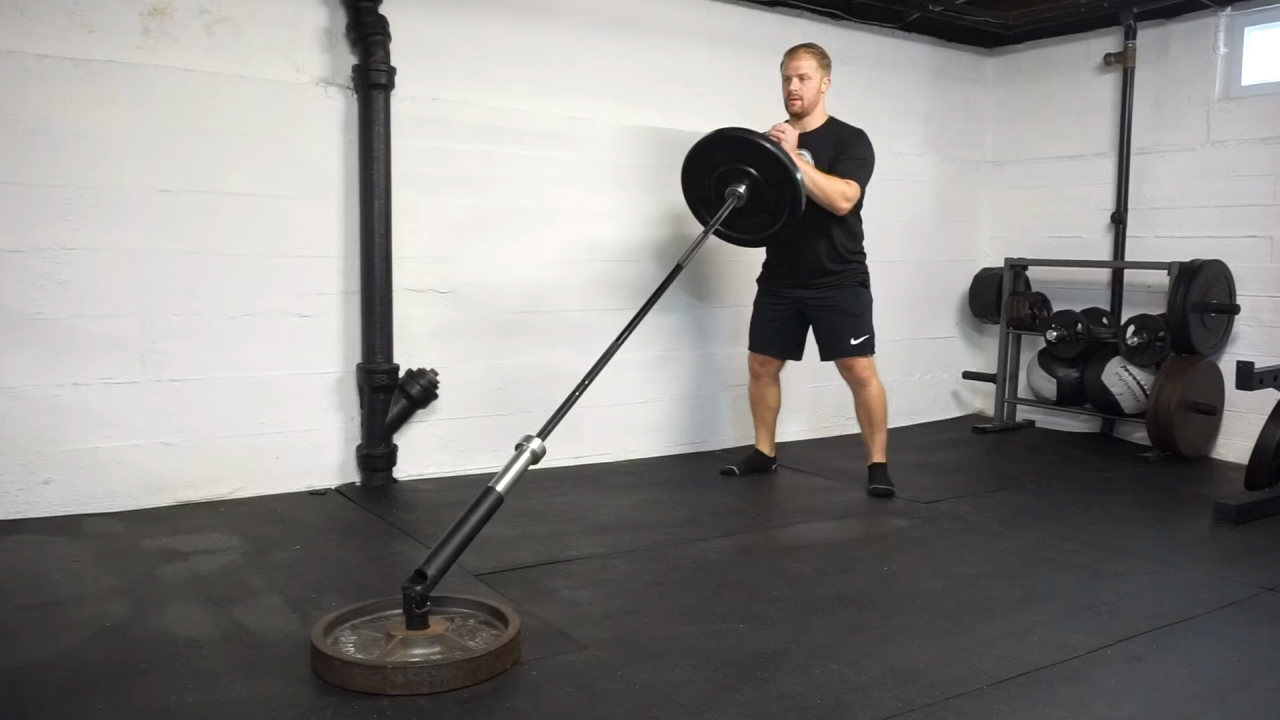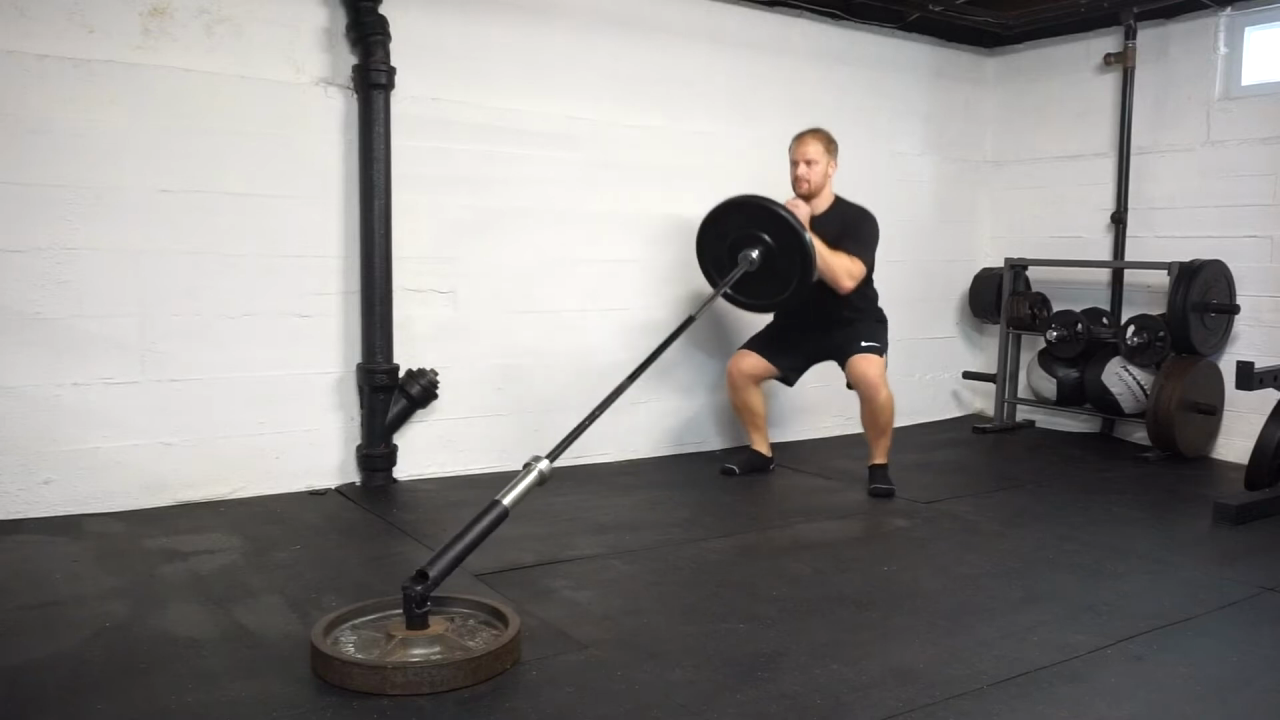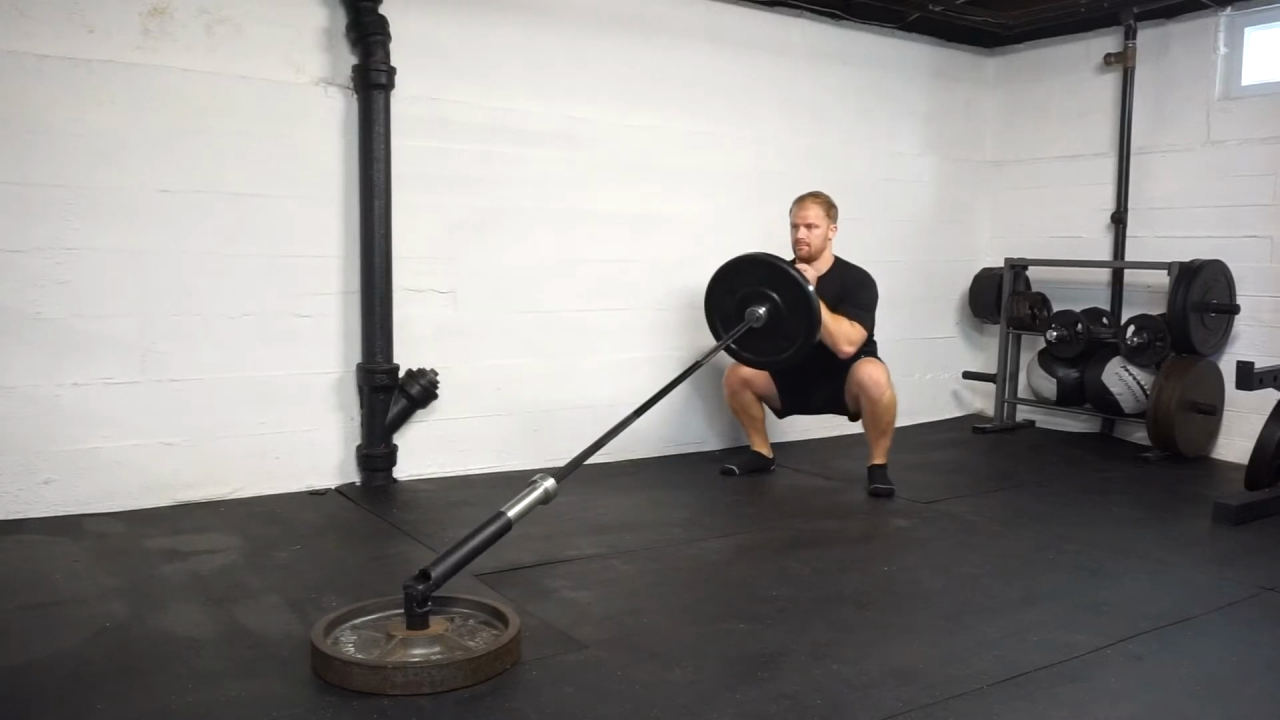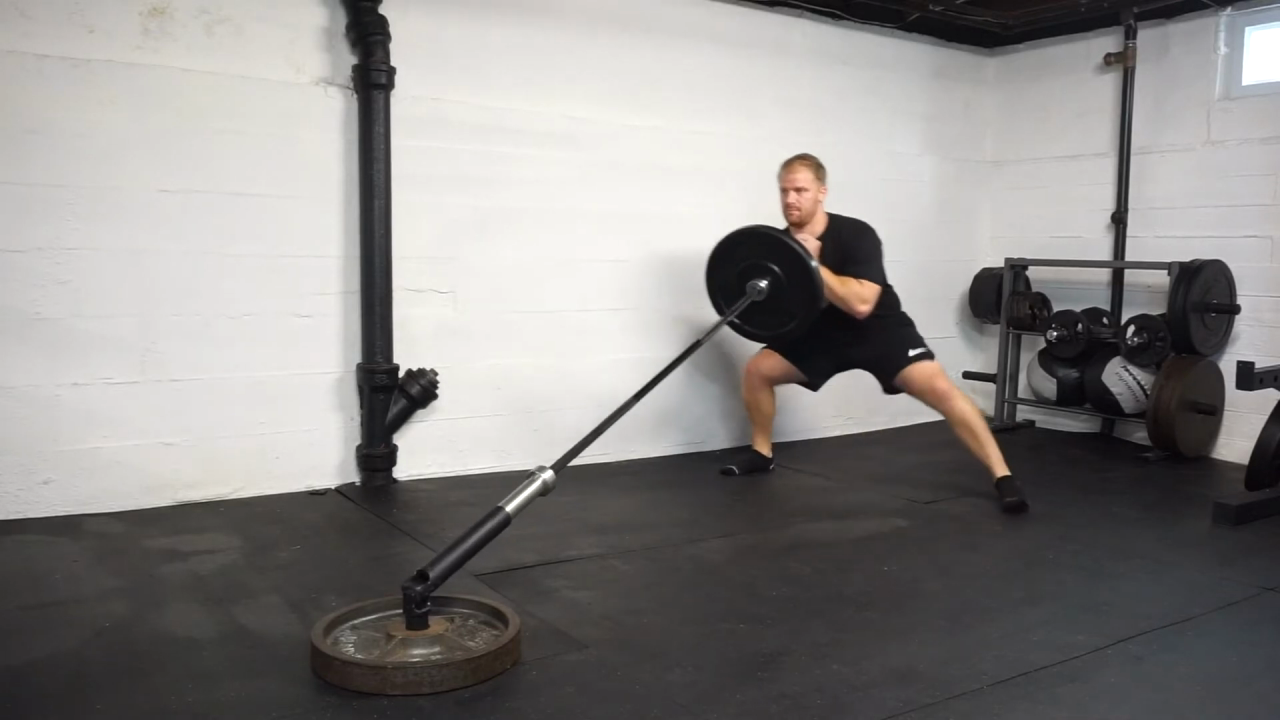
dt=1s
person 1, frame 1
left shoulder: (849, 140)
right shoulder: (770, 140)
left elbow: (842, 199)
left wrist: (793, 159)
left hip: (838, 279)
right hip: (780, 278)
left knee: (858, 371)
right knee: (762, 365)
left ankle: (877, 464)
right ankle: (764, 452)
person 1, frame 2
left shoulder: (856, 220)
left elbow: (845, 279)
left wrist: (804, 232)
left hip: (853, 323)
right hip: (797, 321)
left knee: (869, 376)
right knee: (739, 368)
left ankle: (878, 465)
right ankle: (760, 451)
person 1, frame 3
left shoulder: (856, 281)
left elbow: (846, 346)
left hip: (845, 380)
right hip: (798, 375)
left knee: (873, 377)
right knee: (737, 376)
left ankle: (878, 466)
right ankle: (761, 452)
person 1, frame 4
left shoulder: (856, 236)
left elbow: (862, 305)
left wrist: (814, 266)
left hip: (880, 331)
right hip: (822, 332)
left knee: (938, 388)
right knee: (757, 369)
left ankle: (1002, 476)
right ankle: (761, 452)
